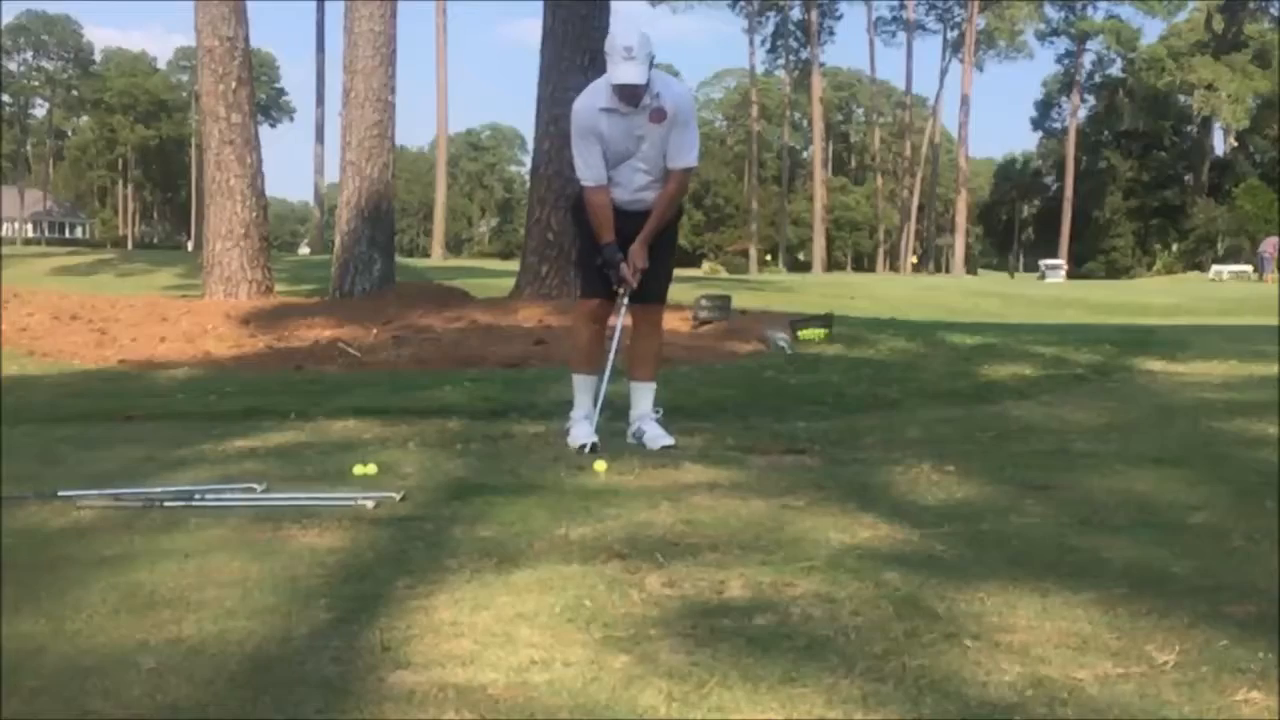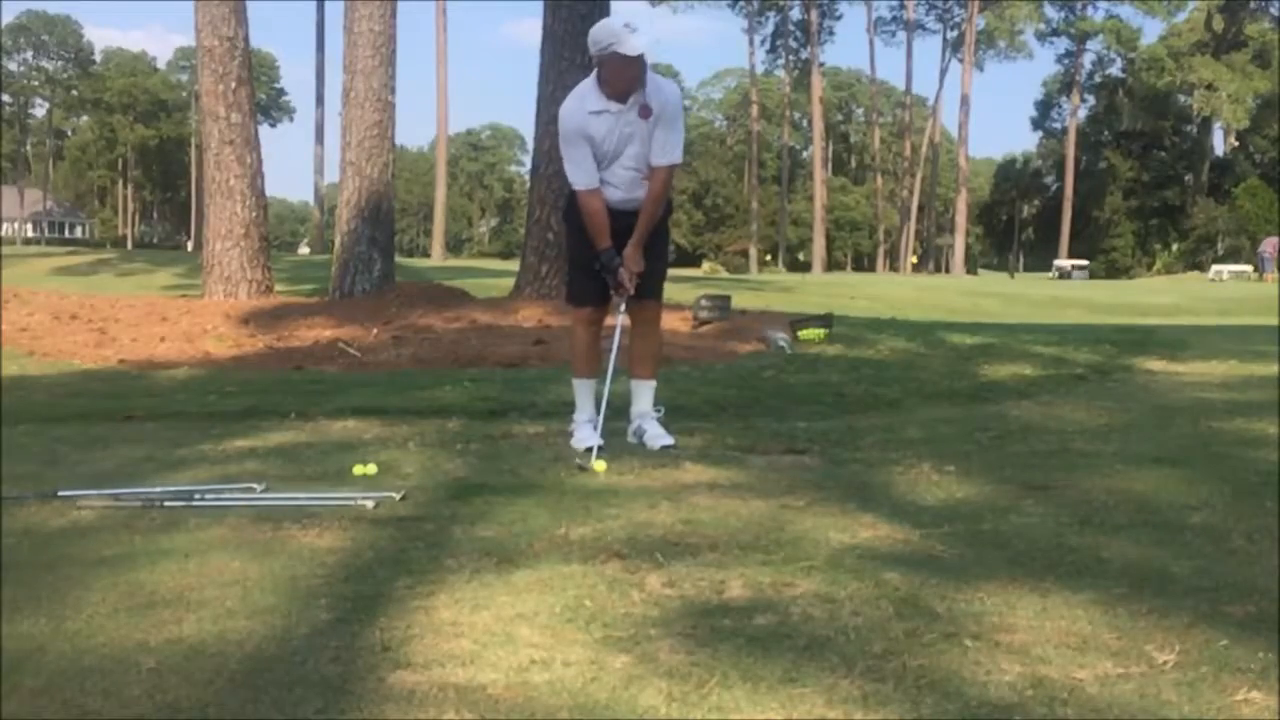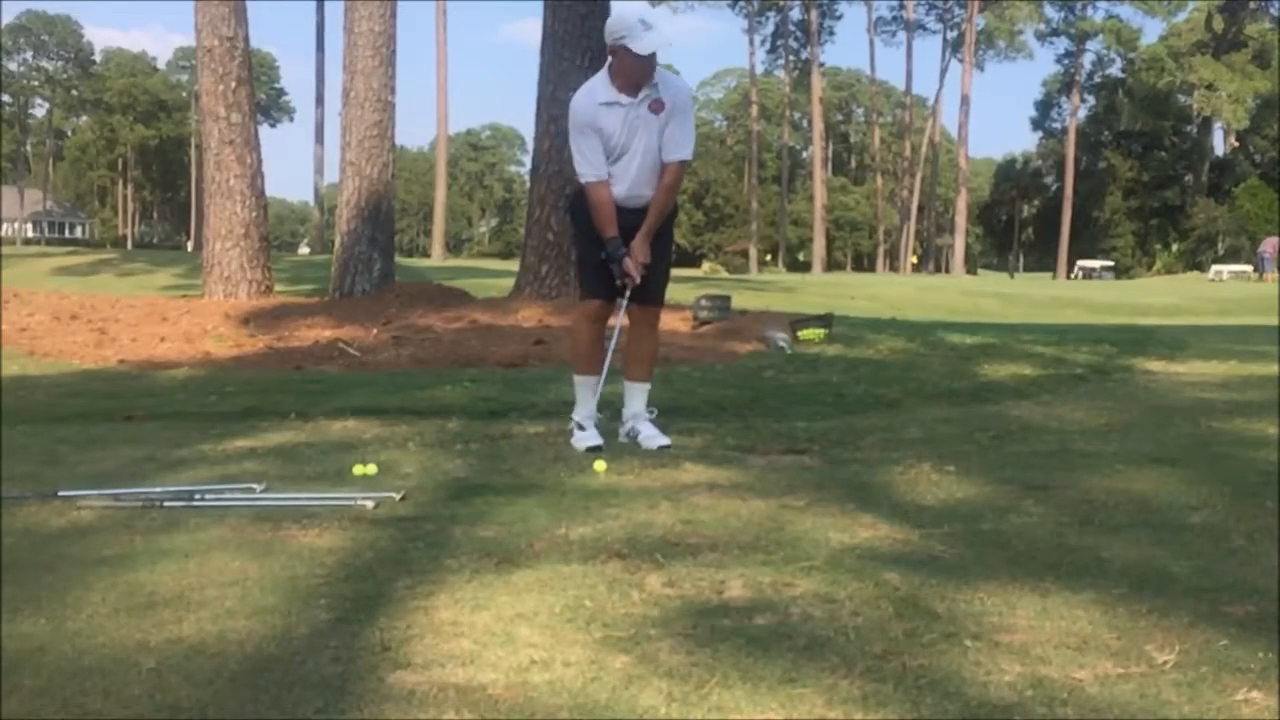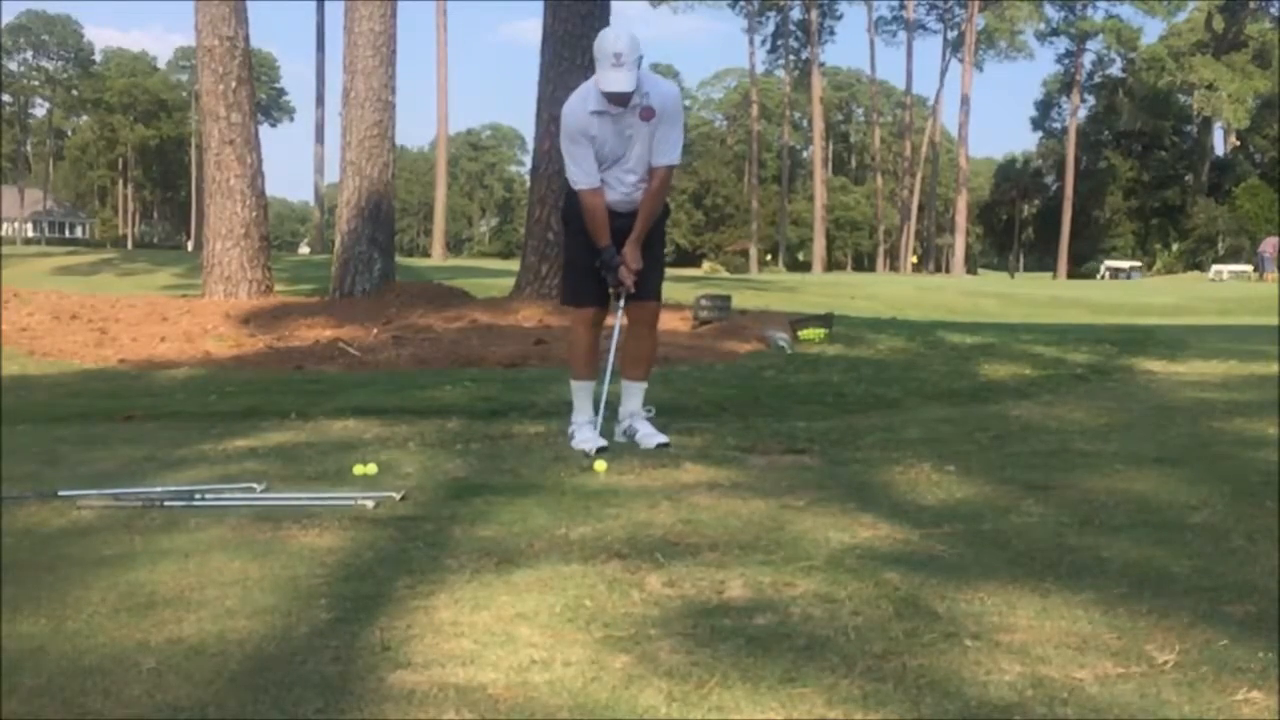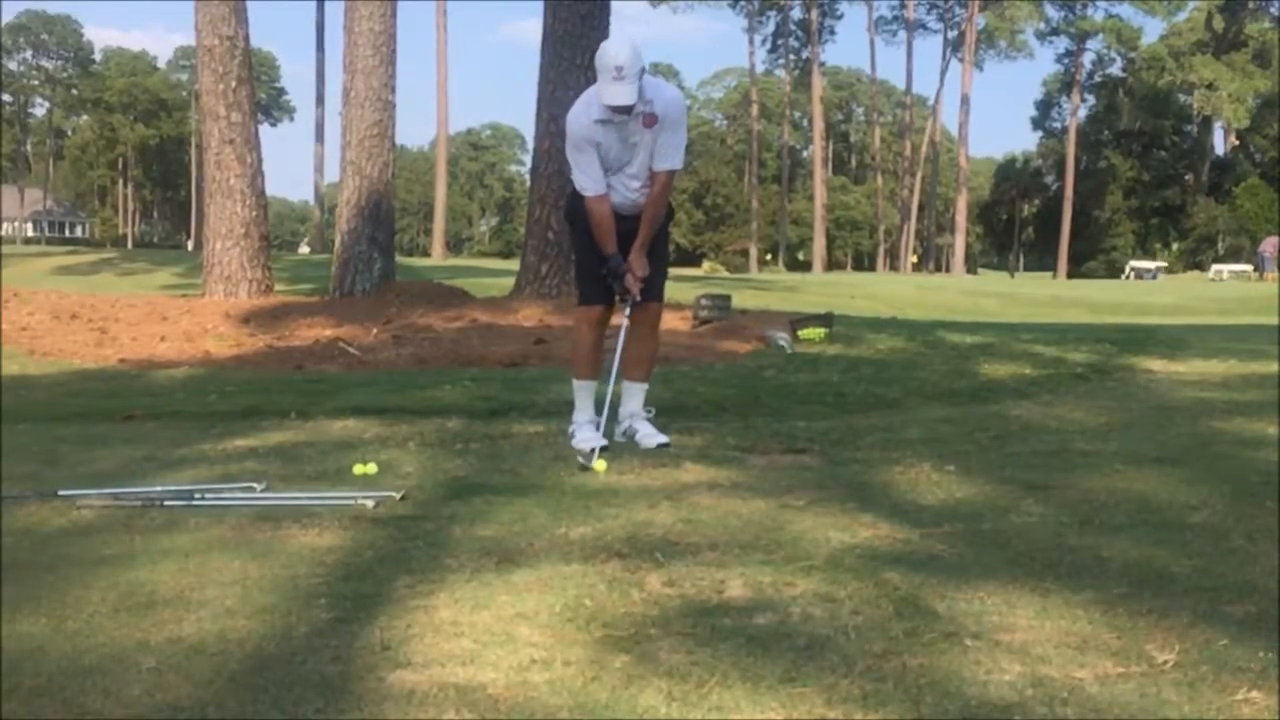
dt=0.5s
person 1, frame 1
left shoulder: (678, 98)
right shoulder: (587, 107)
left elbow: (679, 177)
right elbow: (595, 187)
left wrist: (644, 241)
right wrist: (611, 252)
left hip: (657, 215)
right hip: (602, 214)
left knee: (649, 315)
right knee: (592, 310)
left ankle: (642, 417)
right ankle: (581, 415)
person 1, frame 2
left shoulder: (665, 95)
right shoulder: (575, 111)
left elbow: (662, 175)
right elbow: (588, 191)
left wrist: (636, 246)
right wrist: (609, 259)
left hip: (648, 215)
right hip: (593, 216)
left knee: (647, 314)
right knee: (588, 315)
left ankle: (644, 417)
right ankle: (584, 418)
person 1, frame 3
left shoulder: (675, 93)
right shoulder: (586, 102)
left elbow: (673, 170)
right elbow: (595, 182)
left wrist: (644, 239)
right wrist: (615, 248)
left hip: (652, 214)
right hip: (598, 213)
left knee: (646, 316)
right knee: (593, 310)
left ankle: (636, 417)
right ankle: (584, 415)
person 1, frame 4
left shoulder: (665, 97)
right shoulder: (576, 110)
left elbow: (660, 176)
right elbow: (589, 190)
left wrist: (635, 244)
right wrist: (609, 256)
left hip: (644, 214)
right hip: (590, 216)
left knee: (646, 314)
right knee: (587, 314)
left ankle: (632, 415)
right ankle: (583, 419)
person 1, frame 5
left shoulder: (669, 102)
right shoulder: (581, 118)
left elbow: (662, 181)
right elbow: (595, 197)
left wrist: (640, 252)
right wrist: (615, 264)
left hip: (649, 215)
right hip: (594, 215)
left knee: (648, 312)
right knee: (593, 312)
left ankle: (632, 416)
right ankle: (583, 419)
